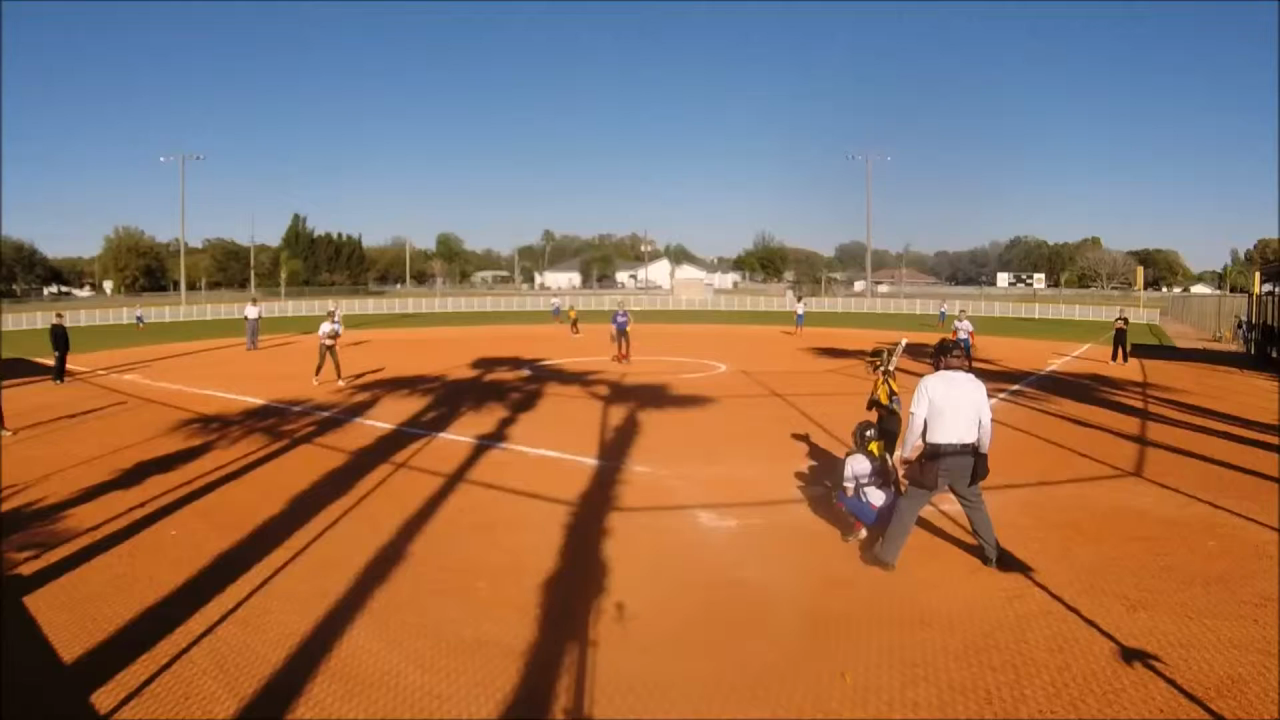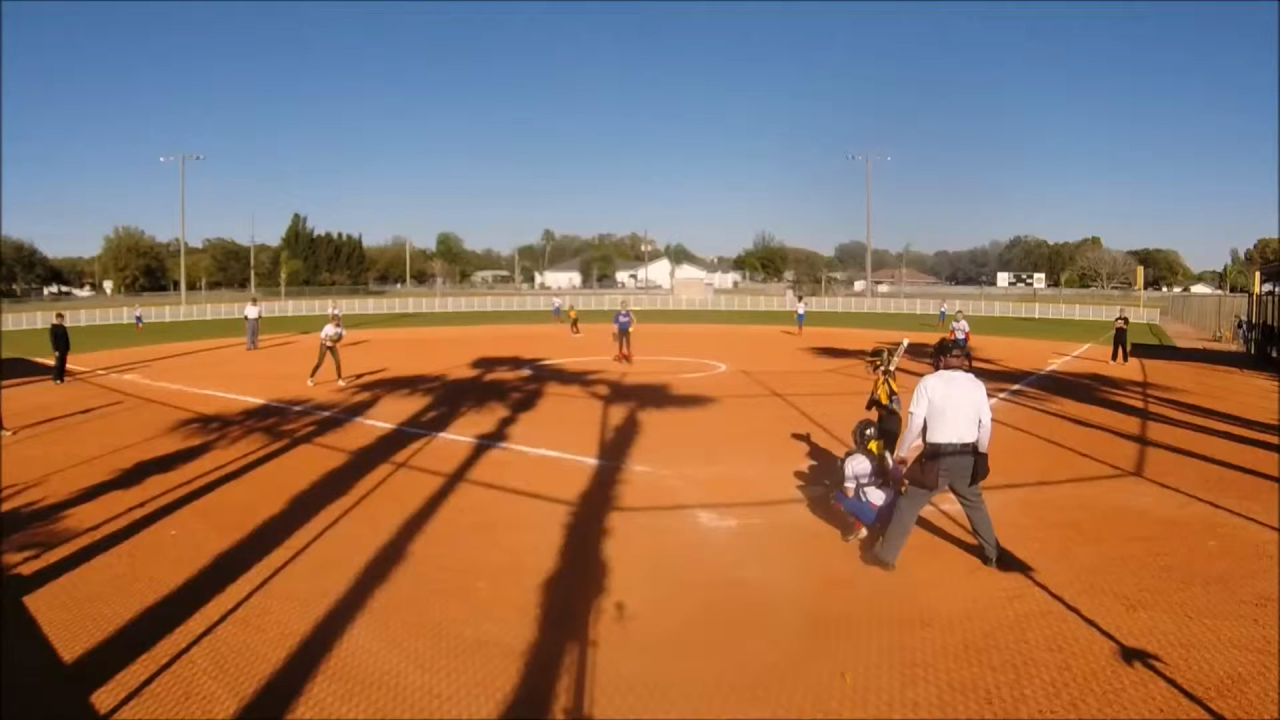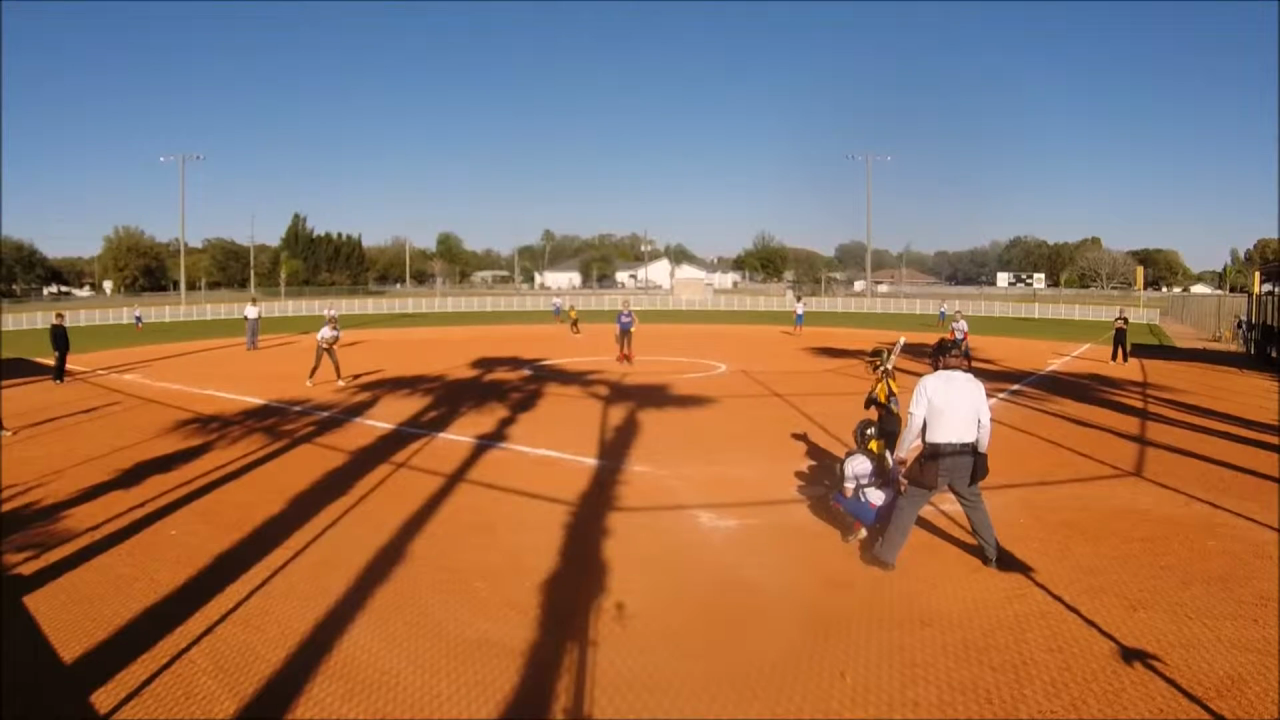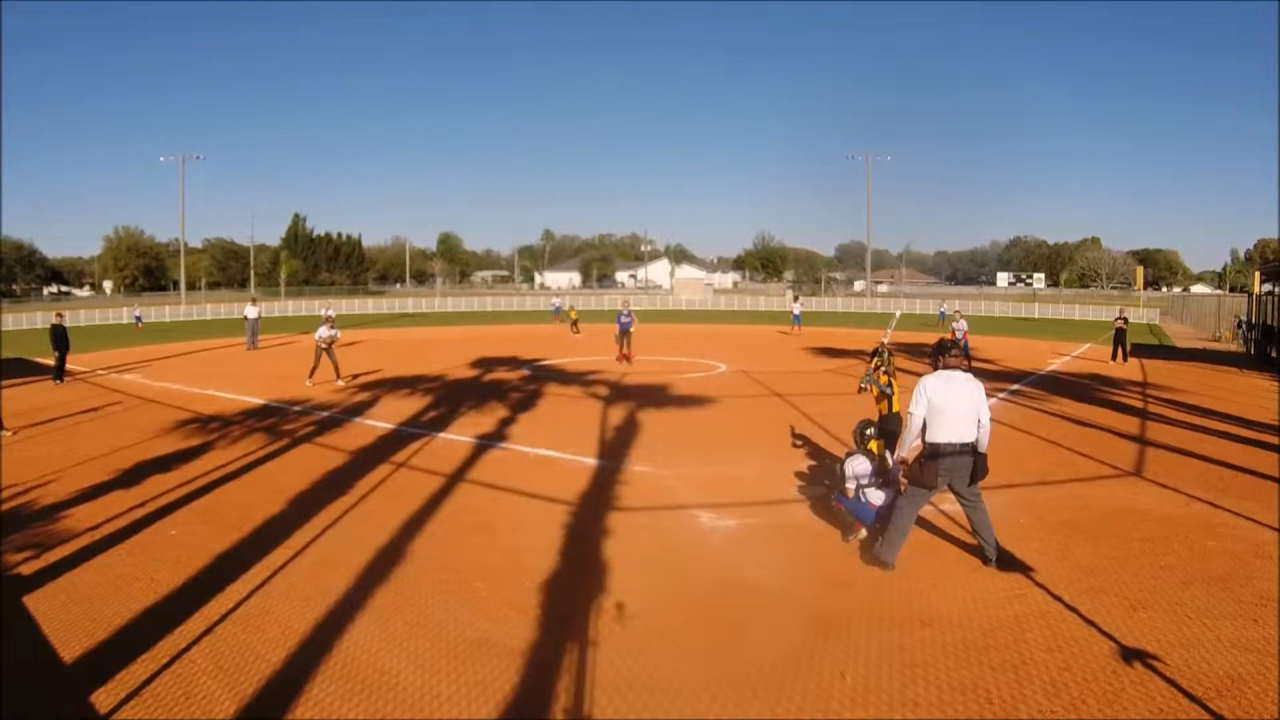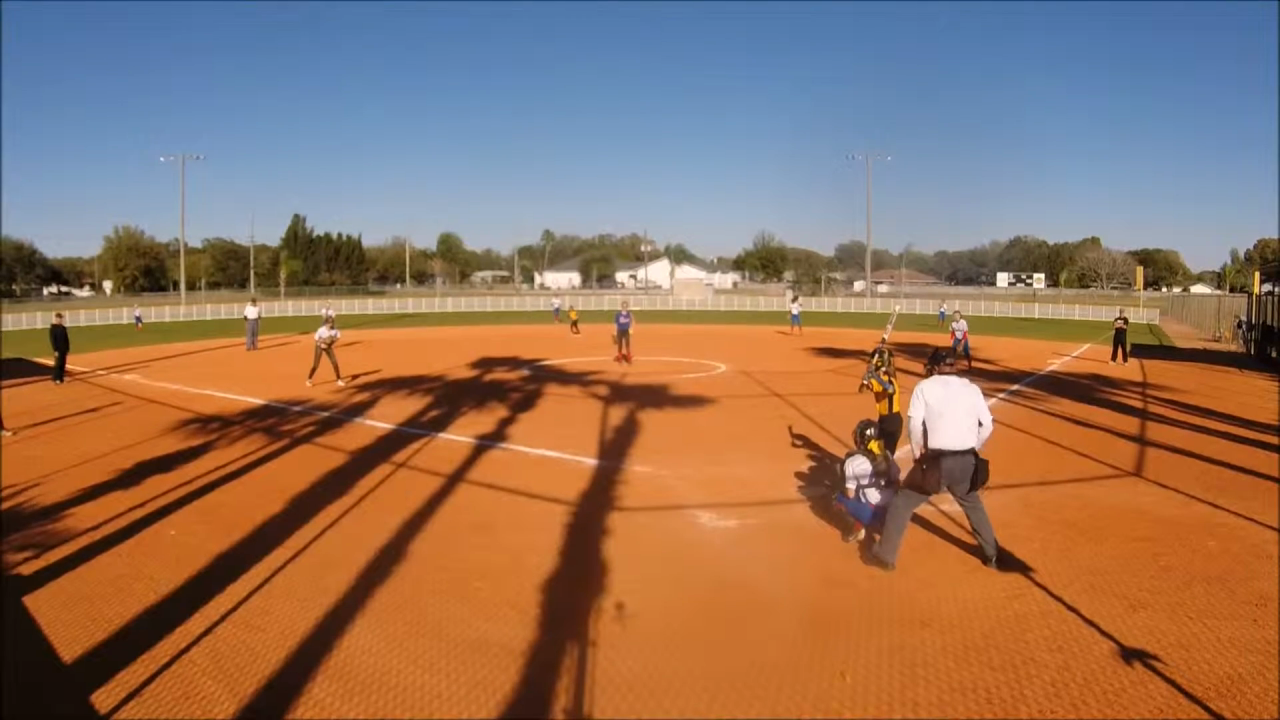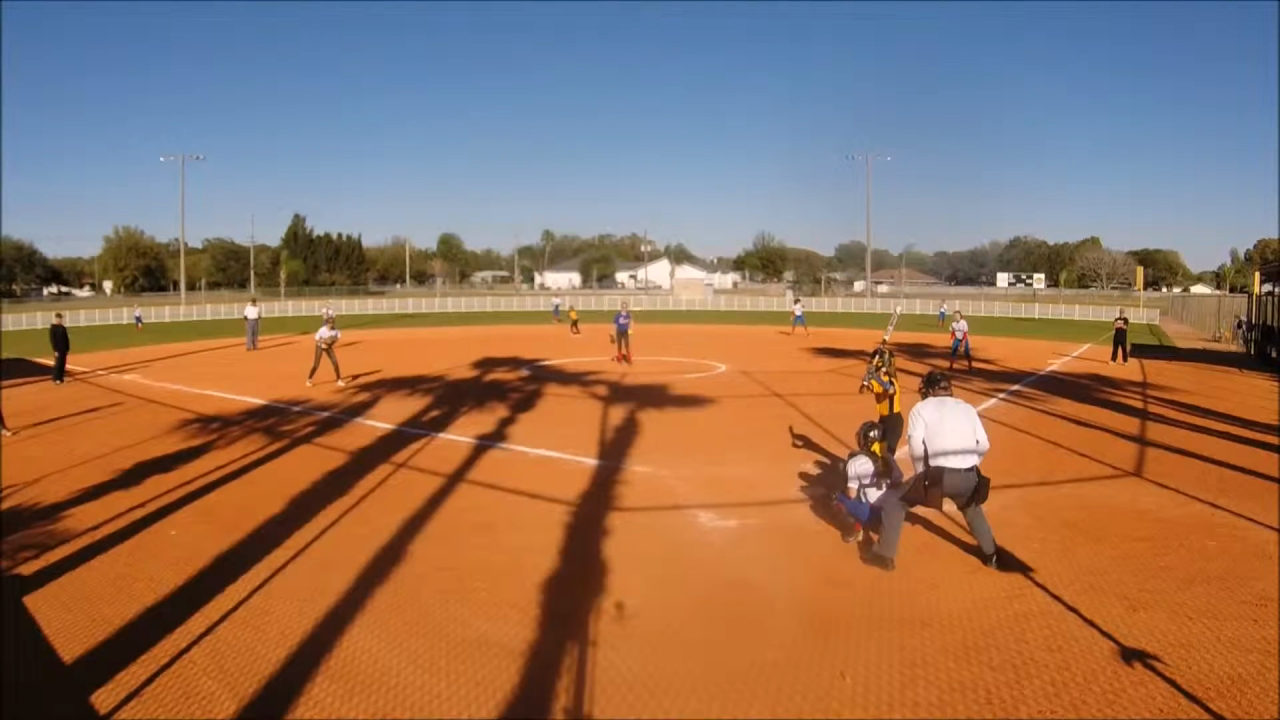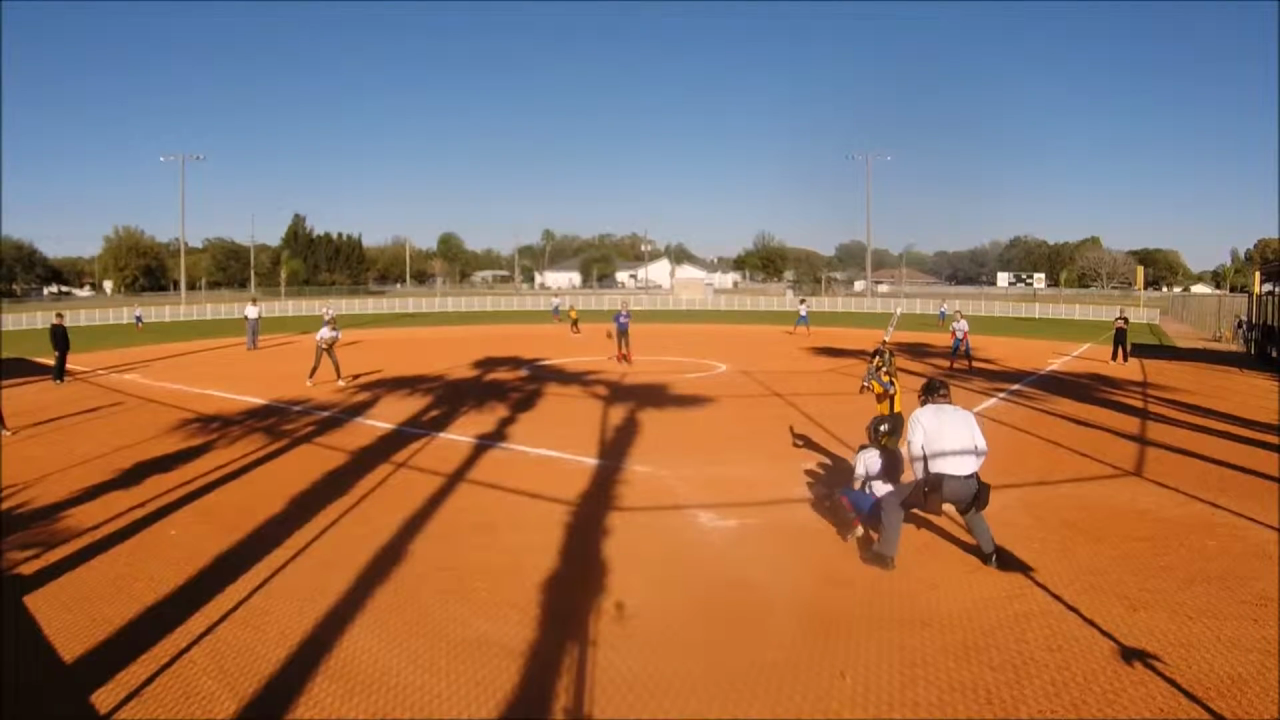
dt=0.3s
person 1, frame 1
left shoulder: (929, 382)
right shoulder: (977, 385)
left elbow: (916, 422)
right elbow: (986, 425)
left wrist: (905, 453)
right wrist: (981, 455)
left hip: (936, 456)
right hip: (966, 456)
left knee: (908, 505)
right knee: (975, 505)
left ankle: (885, 556)
right ankle: (993, 554)
person 1, frame 2
left shoulder: (929, 382)
right shoulder: (976, 385)
left elbow: (915, 422)
right elbow: (985, 425)
left wrist: (901, 452)
right wrist: (979, 455)
left hip: (937, 456)
right hip: (967, 456)
left knee: (908, 504)
right knee: (975, 504)
left ankle: (885, 555)
right ankle: (992, 554)
person 1, frame 3
left shoulder: (928, 382)
right shoulder: (976, 385)
left elbow: (914, 422)
right elbow: (985, 424)
left wrist: (900, 452)
right wrist: (979, 455)
left hip: (936, 455)
right hip: (966, 456)
left knee: (907, 504)
right knee: (974, 504)
left ankle: (884, 556)
right ankle: (993, 554)
person 1, frame 4
left shoulder: (928, 382)
right shoulder: (975, 385)
left elbow: (914, 422)
right elbow: (985, 424)
left wrist: (902, 452)
right wrist: (979, 455)
left hip: (936, 455)
right hip: (966, 455)
left knee: (907, 505)
right knee: (974, 504)
left ankle: (884, 555)
right ankle: (992, 555)
person 1, frame 5
left shoulder: (925, 386)
right shoulder: (972, 389)
left elbow: (915, 424)
right elbow: (987, 425)
left wrist: (917, 452)
left hip: (938, 460)
right hip: (966, 461)
left knee: (901, 503)
right knee: (973, 504)
left ankle: (884, 556)
right ankle: (992, 554)
person 1, frame 6
left shoulder: (922, 408)
right shoulder: (968, 408)
left elbow: (916, 445)
right elbow: (984, 445)
left wrist: (922, 476)
left hip: (940, 476)
right hip: (969, 478)
left knee: (892, 501)
right knee: (971, 506)
left ankle: (884, 555)
right ankle: (991, 555)
person 1, frame 7
left shoulder: (920, 414)
right shoulder: (967, 415)
left elbow: (915, 450)
right elbow: (982, 450)
left wrist: (922, 481)
left hip: (940, 482)
right hip: (969, 484)
left knee: (891, 501)
right knee: (970, 507)
left ankle: (884, 555)
right ankle: (990, 554)
